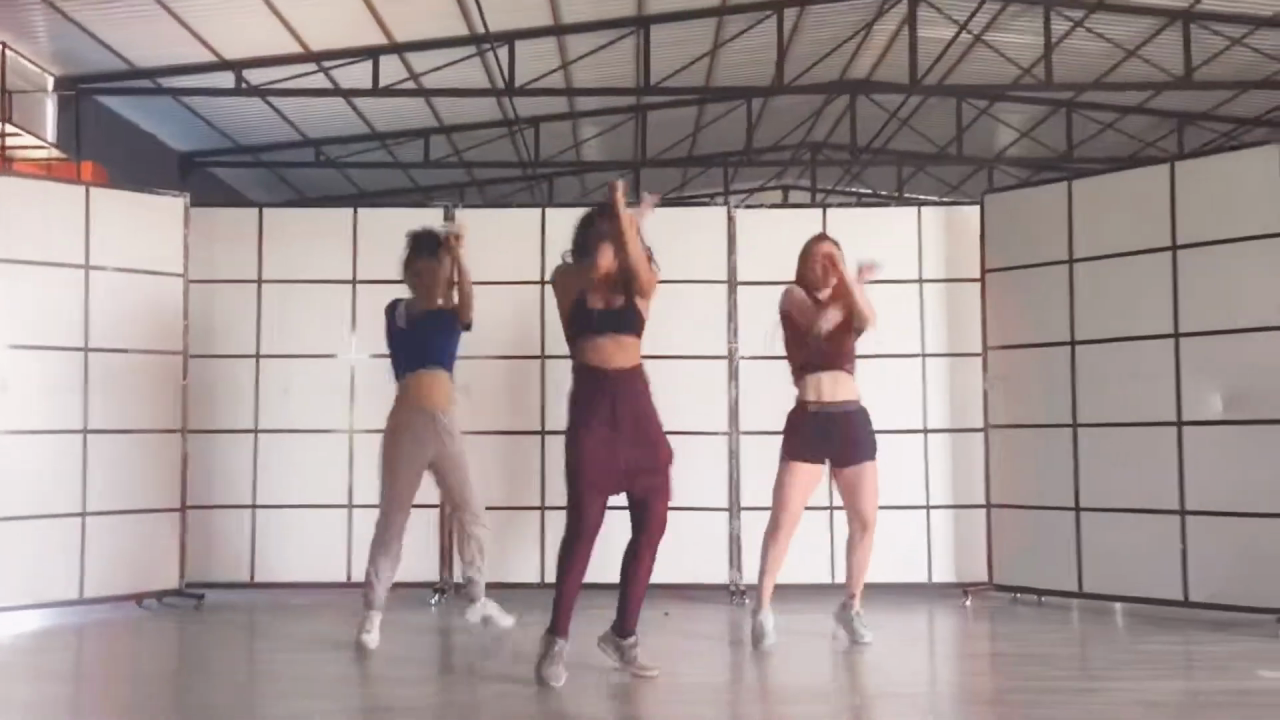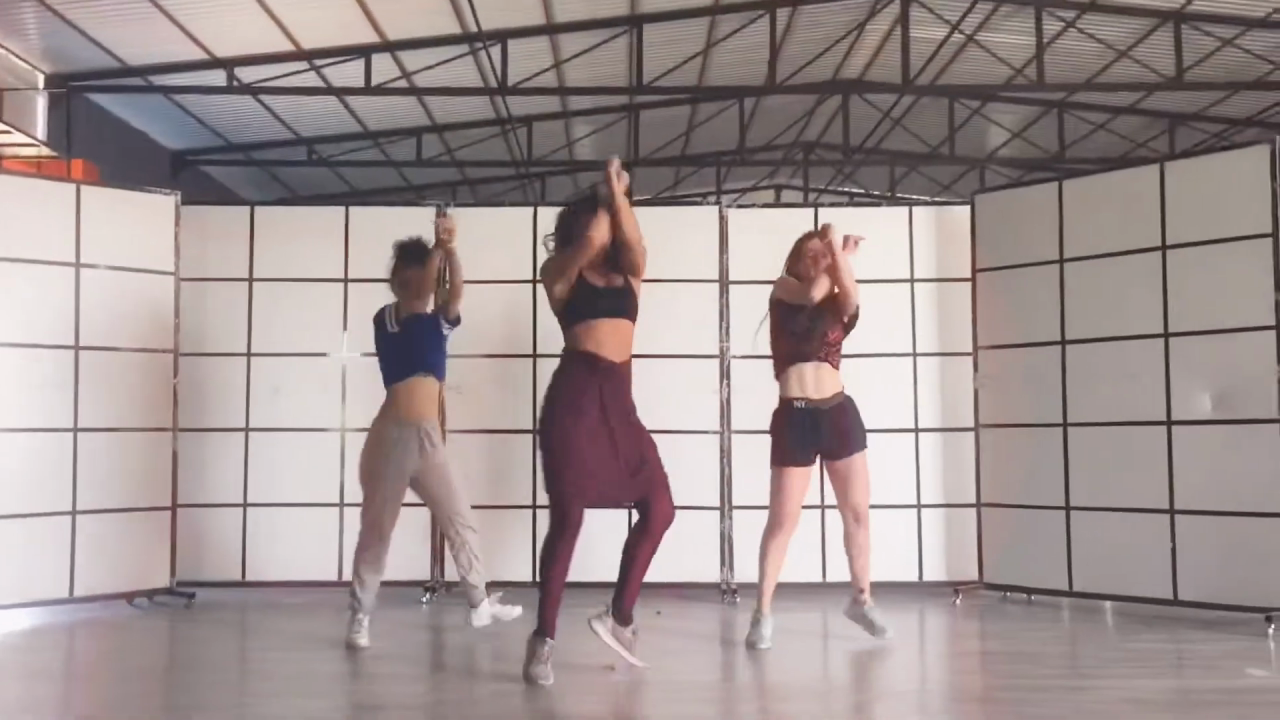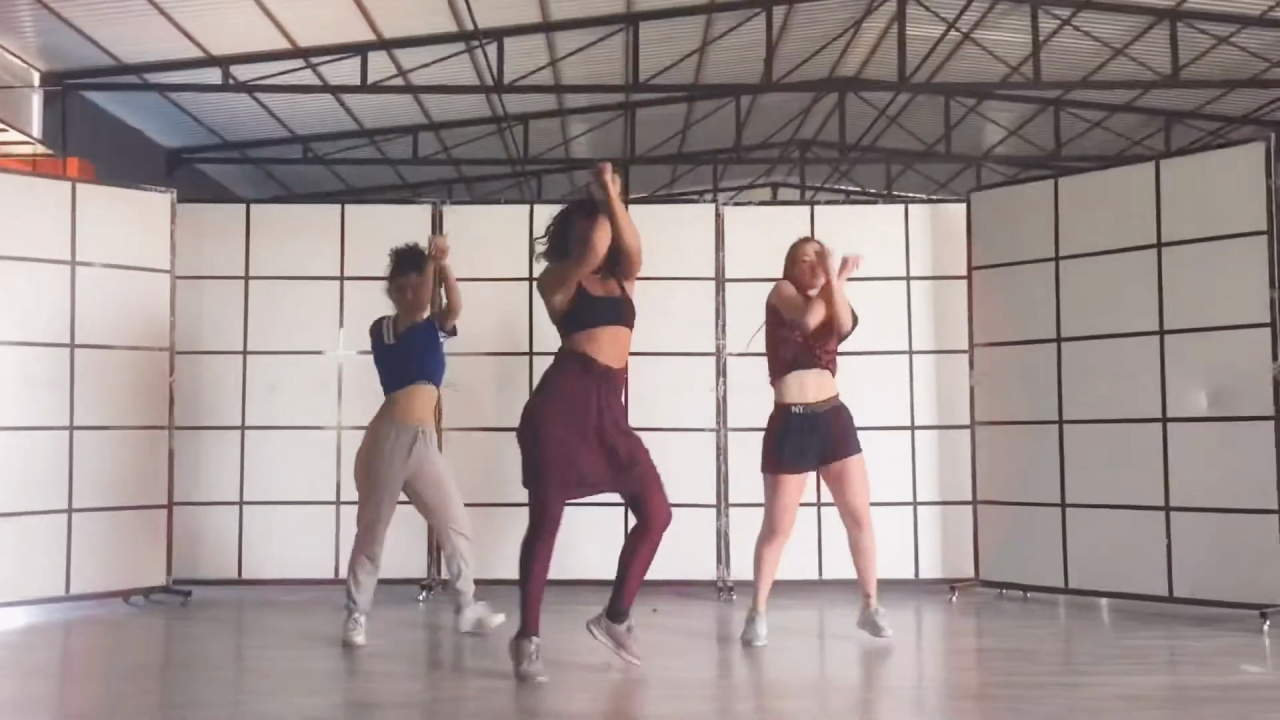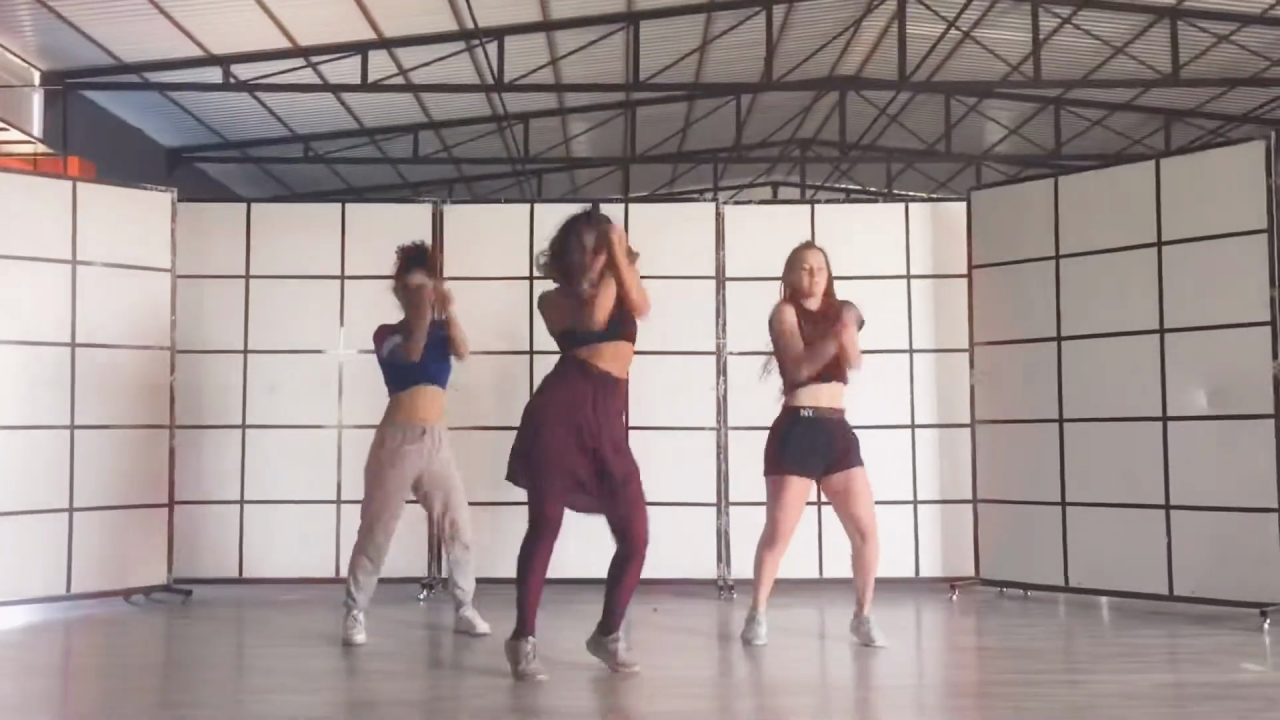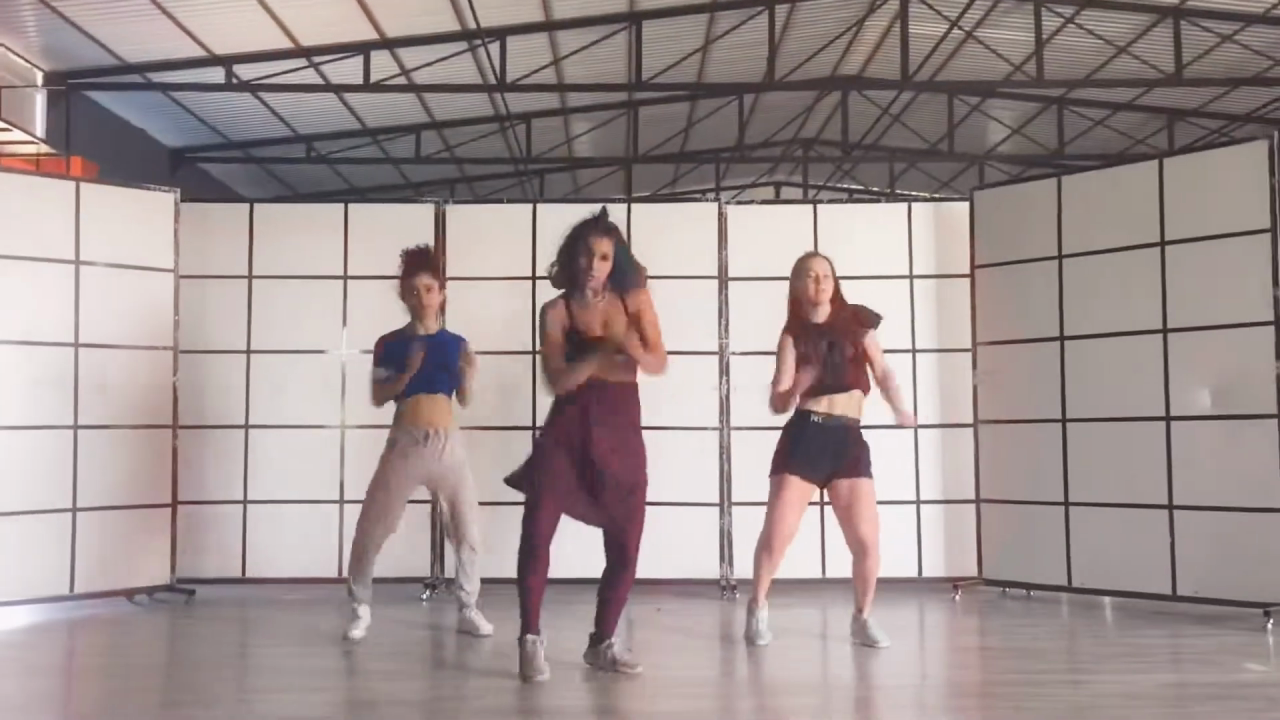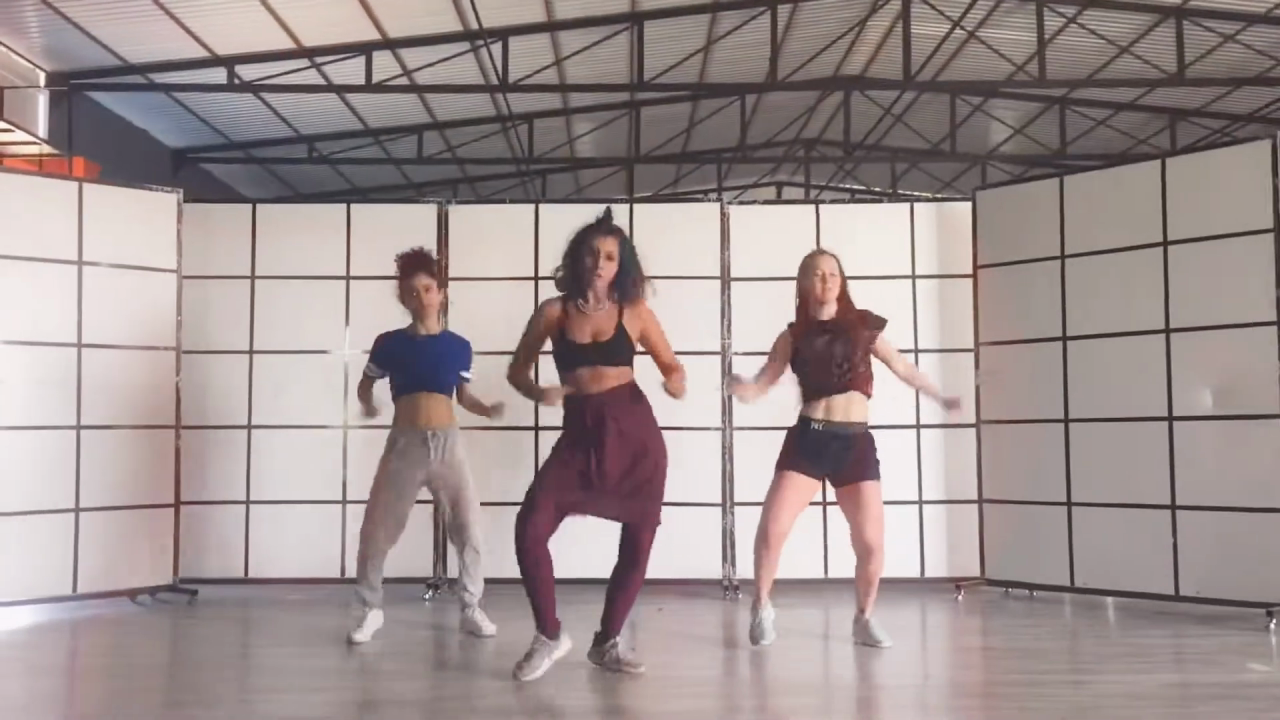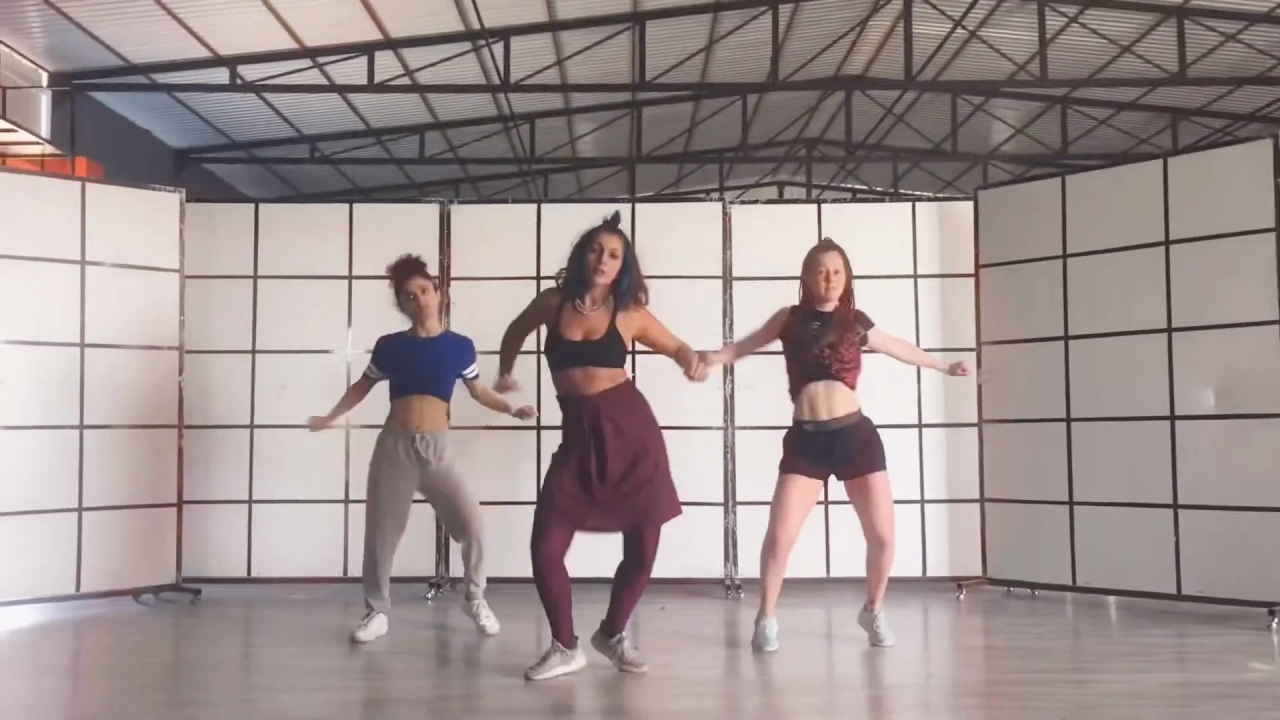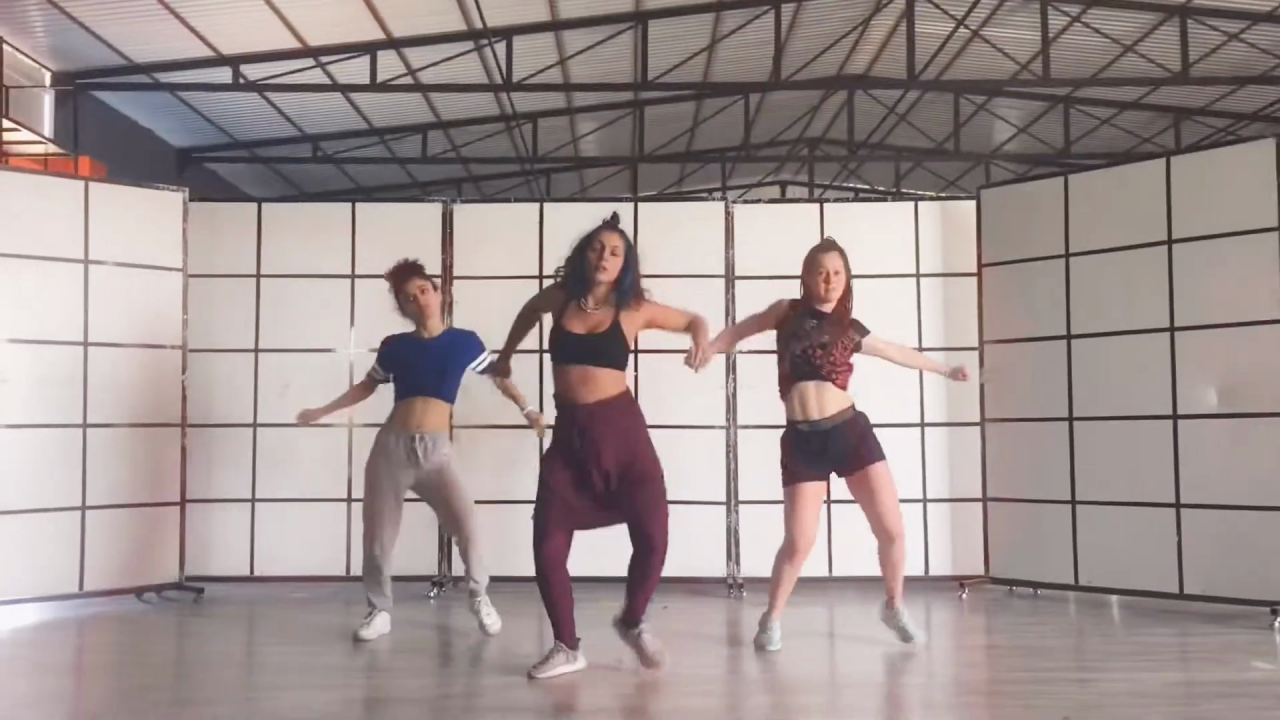
dt=0.1s
person 1, frame 1
left shoulder: (635, 286)
right shoulder: (568, 278)
left elbow: (642, 277)
right elbow: (597, 267)
left wrist: (628, 224)
right wrist: (613, 223)
left hip: (636, 405)
right hip: (592, 404)
left knee: (652, 519)
right knee: (584, 519)
left ankle: (623, 636)
right ankle: (556, 640)
person 1, frame 2
left shoulder: (626, 267)
right shoulder: (559, 270)
left elbow: (635, 247)
right elbow: (589, 241)
left wrist: (618, 197)
right wrist: (606, 197)
left hip: (617, 399)
right hip: (576, 394)
left knee: (659, 511)
right knee: (568, 517)
left ankle: (618, 617)
right ankle: (543, 638)
person 1, frame 3
left shoulder: (620, 267)
right shoulder: (555, 278)
left elbow: (632, 259)
right elbow: (592, 256)
left wrist: (614, 197)
right wrist: (601, 213)
left hip: (607, 408)
right hip: (565, 398)
left knee: (656, 513)
right knee: (546, 518)
left ankle: (614, 618)
right ankle: (526, 637)
person 1, frame 4
left shoulder: (620, 288)
right shoulder: (555, 299)
left elbow: (640, 306)
right elbow: (592, 317)
left wrist: (619, 251)
right wrist: (608, 267)
left hip: (608, 421)
right hip: (563, 410)
left knee: (636, 538)
right knee: (546, 523)
left ankle: (607, 635)
right ankle: (523, 640)
person 1, frame 5
left shoulder: (633, 300)
right shoulder: (556, 310)
left elbow: (657, 359)
right elbow: (560, 379)
left wrist: (627, 344)
right wrist: (609, 351)
left hip: (620, 428)
right hip: (569, 427)
left knee: (625, 547)
right knee: (539, 525)
left ankle: (602, 644)
right ankle: (530, 638)
person 1, frame 6
left shoulder: (635, 312)
right shoulder: (552, 311)
left elbow: (672, 368)
right elbow: (517, 370)
left wrist: (675, 381)
right wrist: (540, 393)
left hip: (634, 430)
right hip: (581, 433)
left knee: (639, 547)
right knee: (529, 529)
left ankle: (607, 643)
right ankle: (549, 635)
person 1, frame 7
left shoulder: (631, 314)
right shoulder: (553, 303)
left elbow: (677, 347)
right elbow: (516, 330)
left wrist: (693, 362)
right wrist: (503, 371)
left hip: (630, 429)
right hip: (579, 437)
left knee: (643, 545)
right knee: (546, 547)
left ankle: (611, 634)
right ankle: (566, 646)
person 1, frame 8
left shoulder: (635, 310)
right shoulder: (557, 299)
left elbow: (694, 320)
right elbow: (527, 312)
left wrist: (700, 343)
right wrist: (505, 357)
left hip: (621, 432)
right hip: (569, 437)
left knee: (652, 539)
right knee: (548, 548)
left ankle: (633, 622)
right ankle: (567, 646)
person 2, frame 1
left shoulder: (849, 309)
right shoulder: (794, 299)
left elbow: (867, 318)
right elbow: (820, 322)
left wrist: (851, 283)
right wrist: (849, 287)
left hip: (851, 420)
right hip: (807, 421)
left knee: (865, 520)
right knee: (783, 519)
left ankle: (850, 607)
right ankle: (762, 609)
person 2, frame 2
left shoulder: (838, 306)
right shoulder: (785, 289)
left elbow: (850, 299)
right elbow: (814, 292)
left wrist: (840, 254)
right wrist: (837, 254)
left hip: (838, 413)
right hip: (794, 417)
left knee: (858, 513)
right knee: (781, 520)
left ankle: (861, 600)
right ankle: (763, 613)
person 2, frame 3
left shoulder: (838, 309)
right shoulder: (781, 293)
left elbow: (841, 321)
right elbow: (808, 319)
left wrist: (835, 278)
right wrist: (830, 283)
left hip: (834, 419)
right hip: (791, 424)
left knee: (860, 517)
right knee: (777, 527)
left ankle: (871, 606)
right ankle: (758, 614)
person 2, frame 4
left shoulder: (842, 312)
right shoulder: (785, 312)
left elbow: (853, 362)
right elbow: (799, 367)
left wrist: (844, 335)
right wrist: (832, 341)
left hip: (837, 430)
right hip: (796, 428)
left knee: (865, 528)
right knee: (778, 531)
left ankle: (863, 614)
right ankle: (757, 613)
person 2, frame 5
left shoulder: (856, 321)
right shoulder: (792, 335)
left elbow: (883, 370)
right elbow: (778, 403)
left wrist: (901, 409)
right wrist: (798, 387)
left hip: (848, 440)
right hip: (804, 437)
left knee: (866, 541)
right knee: (776, 535)
left ankle: (861, 617)
right ankle: (757, 611)
person 2, frame 6
left shoulder: (863, 325)
right shoulder: (794, 335)
left elbow: (900, 365)
right elbow: (762, 382)
left wrist: (940, 397)
right wrist: (742, 387)
left hip: (856, 442)
right hip: (809, 440)
left knee: (870, 544)
right knee: (770, 531)
left ankle: (864, 618)
right ankle: (762, 608)
person 2, frame 7
left shoulder: (857, 324)
right shoulder: (790, 318)
left elbow: (901, 348)
right elbow: (746, 344)
left wrist: (943, 367)
right wrist: (714, 358)
left hip: (855, 435)
right hip: (806, 439)
left knee: (883, 535)
right knee: (779, 536)
left ankle: (872, 610)
right ankle: (766, 617)
person 2, frame 8
left shoulder: (851, 329)
right shoulder: (787, 312)
left elbow: (896, 351)
right elbow: (739, 330)
left wrist: (944, 369)
right wrist: (706, 347)
left hip: (850, 432)
right hip: (802, 440)
left knee: (892, 528)
right knee: (799, 542)
left ankle: (894, 605)
right ankle: (771, 619)
person 3, frame 1
left shoulder: (451, 317)
right shoulder: (397, 311)
left elbow: (467, 305)
right elbow: (428, 296)
left wrist: (458, 255)
right wrist: (445, 251)
left hip: (443, 427)
right hip: (407, 426)
left knee: (470, 514)
right knee: (393, 521)
left ankle: (478, 601)
right ankle: (372, 615)
person 3, frame 2
left shoulder: (439, 323)
right shoulder: (386, 320)
left elbow: (452, 295)
right elbow: (416, 298)
left wrist: (449, 250)
right wrist: (437, 249)
left hip: (428, 436)
right hip: (391, 435)
left knee: (460, 521)
right knee: (376, 529)
left ankle: (480, 603)
right ankle: (360, 615)
person 3, frame 3
left shoulder: (435, 327)
right shoulder: (382, 328)
left elbow: (454, 309)
right elbow: (411, 319)
left wrist: (443, 266)
right wrist: (429, 262)
left hip: (424, 441)
right hip: (388, 439)
left knee: (454, 526)
right knee: (372, 531)
left ankle: (467, 608)
right ankle: (356, 616)
person 3, frame 4
left shoulder: (442, 331)
right shoulder: (388, 334)
left elbow: (462, 351)
right elbow: (411, 353)
left wrist: (446, 305)
right wrist: (425, 307)
left hip: (436, 442)
right hip: (396, 440)
left knee: (458, 529)
right knee: (375, 532)
left ankle: (464, 609)
right ankle: (355, 614)
person 3, frame 5
left shoulder: (456, 344)
right shoulder: (390, 344)
left elbow: (465, 394)
right elbow: (381, 396)
left wrist: (467, 371)
right wrist: (409, 370)
left hip: (448, 445)
right hip: (405, 446)
left knee: (467, 532)
right knee: (371, 529)
left ankle: (468, 609)
right ankle: (360, 605)
person 3, frame 6
left shoulder: (458, 346)
right shoulder: (389, 343)
left elbow: (464, 396)
right elbow: (366, 384)
left wrist: (488, 409)
right wrist: (367, 404)
left hip: (448, 446)
right hip: (404, 448)
left knee: (469, 533)
right knee: (375, 534)
left ankle: (471, 610)
right ankle: (371, 610)
person 3, frame 7
left shoulder: (460, 346)
right shoulder: (390, 346)
left elbow: (478, 391)
right elbow: (362, 385)
left wrist: (513, 408)
right wrist: (332, 414)
left hip: (437, 451)
right hip: (393, 448)
left knee: (472, 525)
right knee: (380, 539)
left ankle: (476, 602)
right ankle: (377, 613)
person 3, frame 8
left shoulder: (465, 342)
right shoulder: (394, 347)
left elbow: (498, 377)
right elbow: (367, 385)
left wrist: (526, 408)
right wrist: (324, 410)
left hip: (434, 451)
right hip: (392, 446)
left knee: (466, 523)
right knee: (378, 537)
left ankle: (480, 599)
right ankle: (380, 611)
